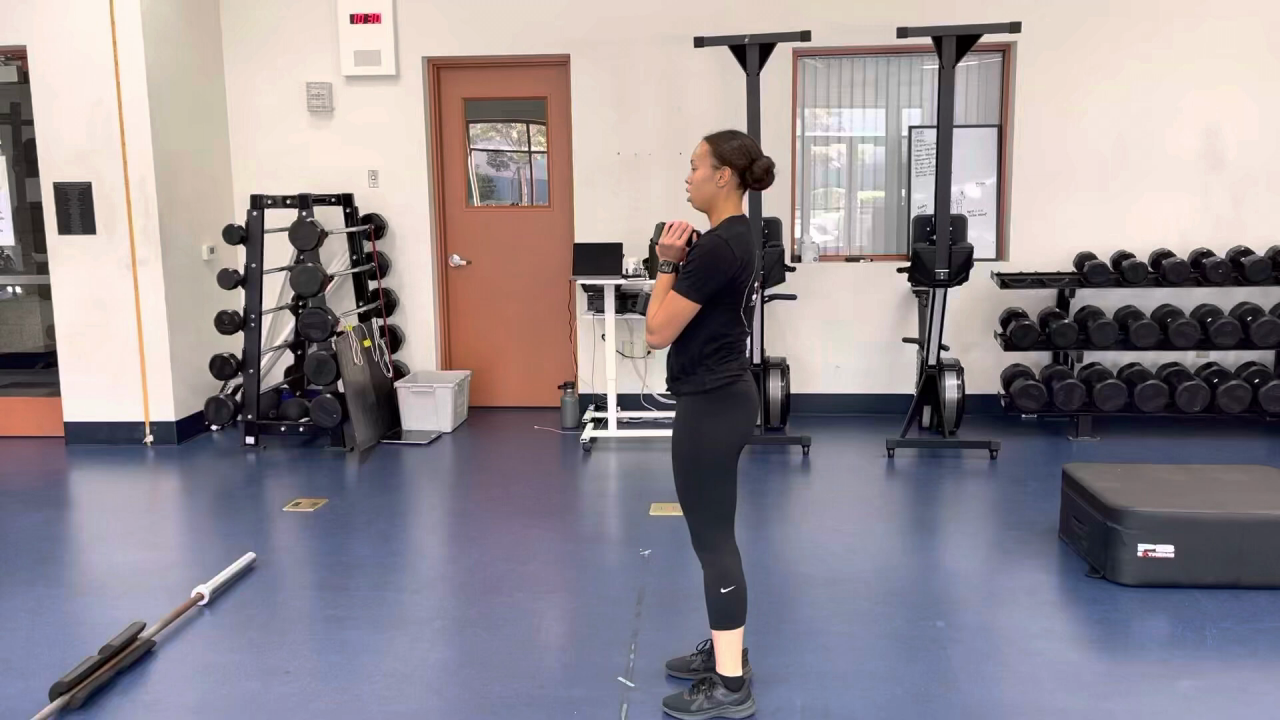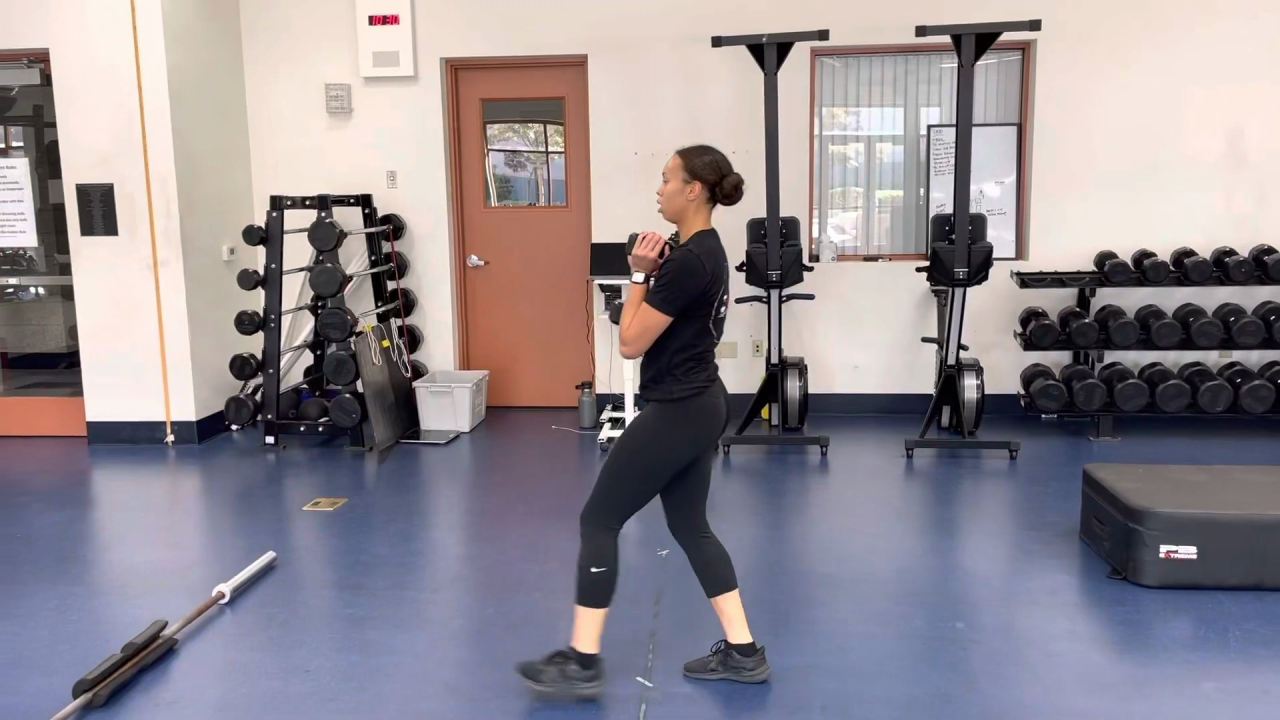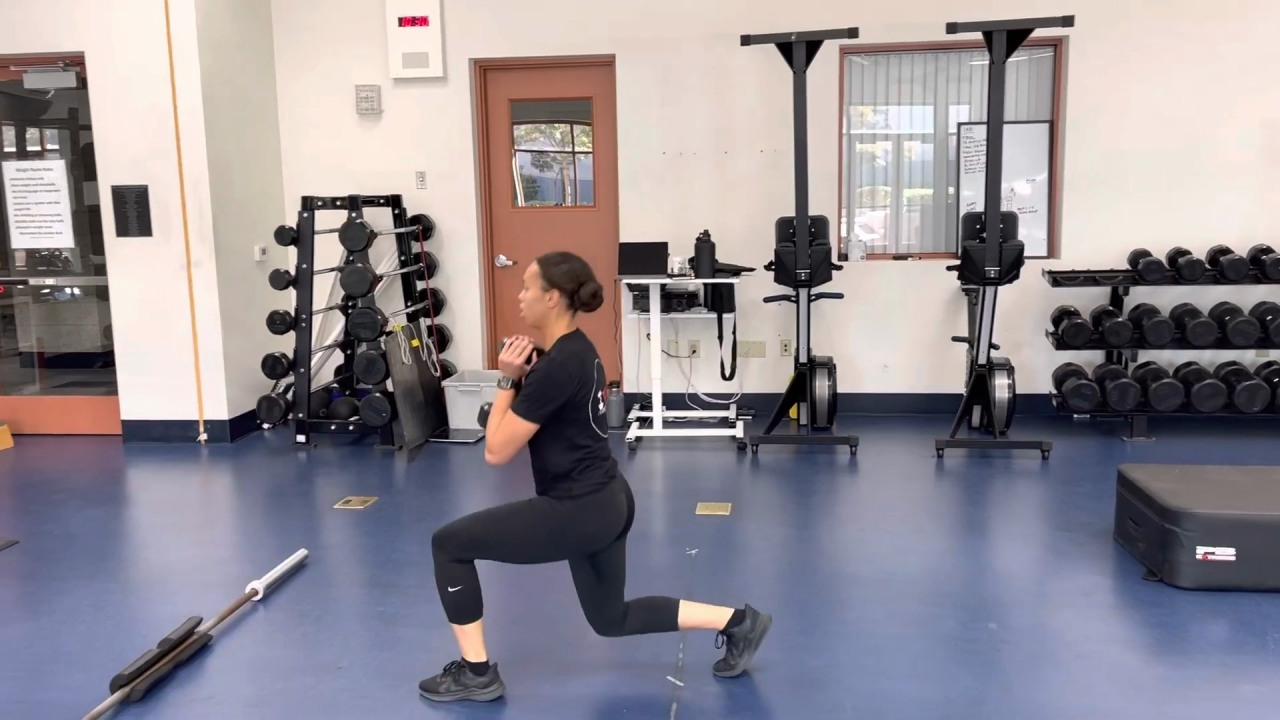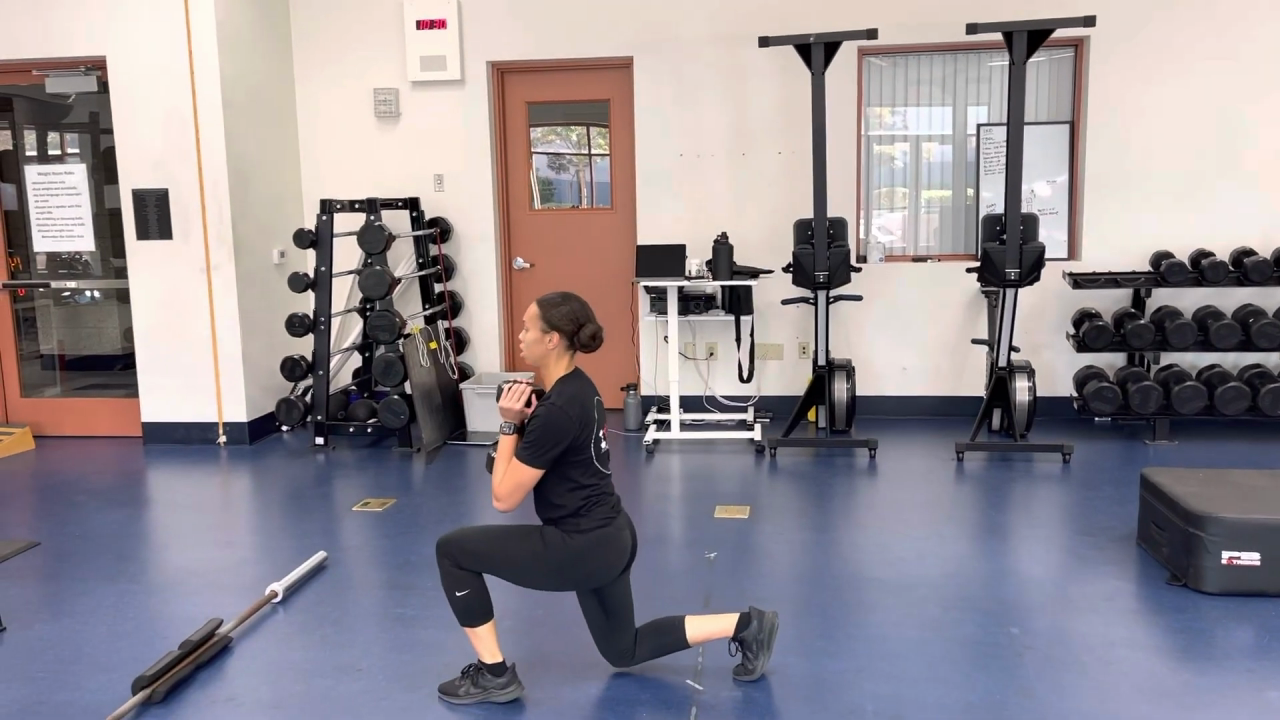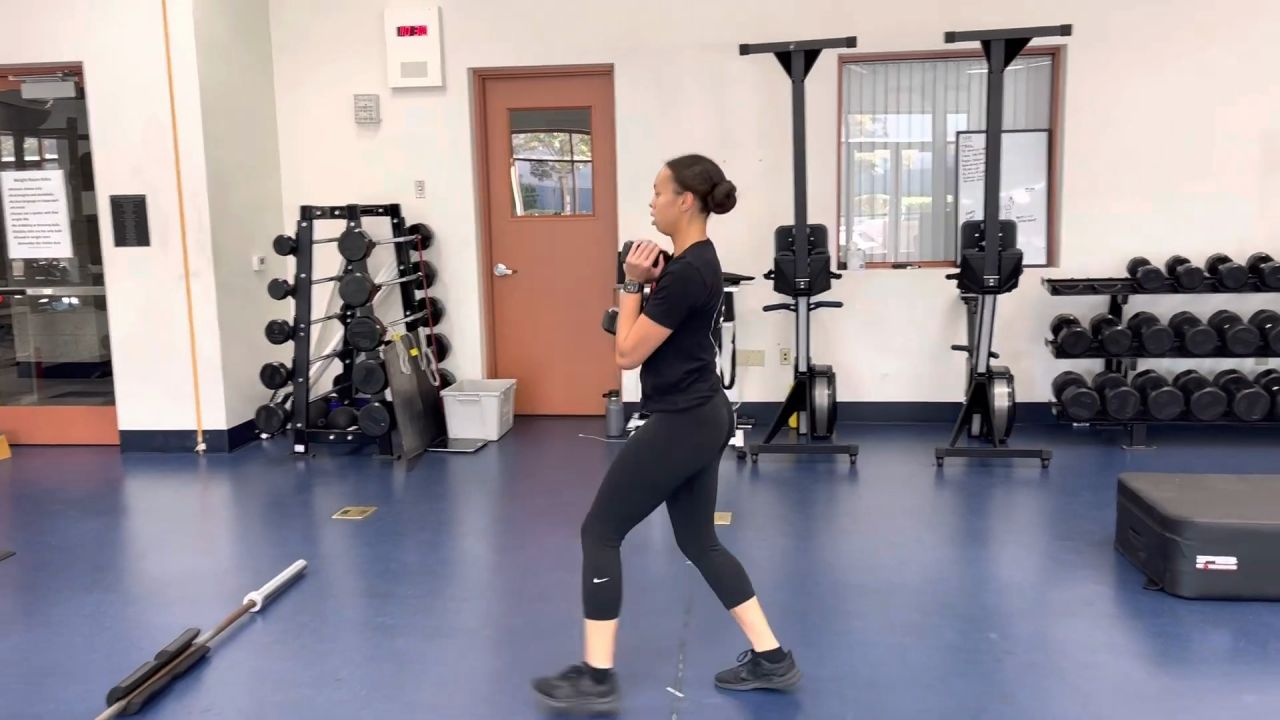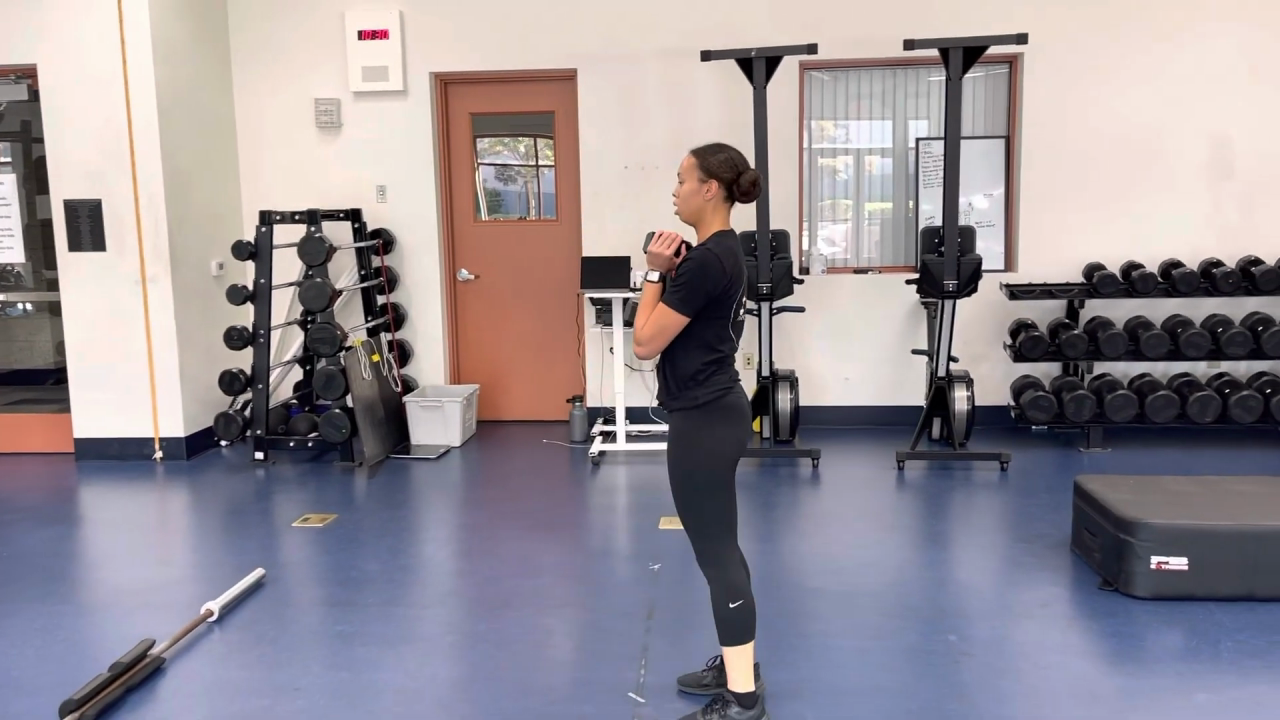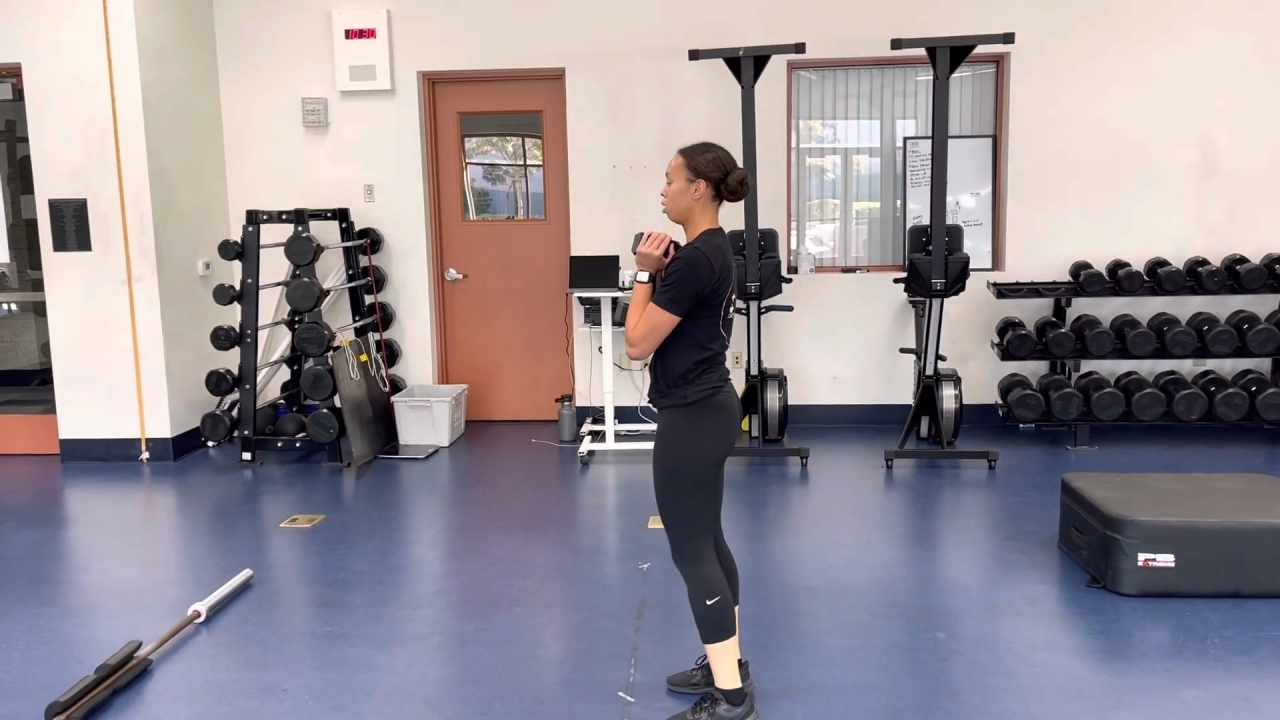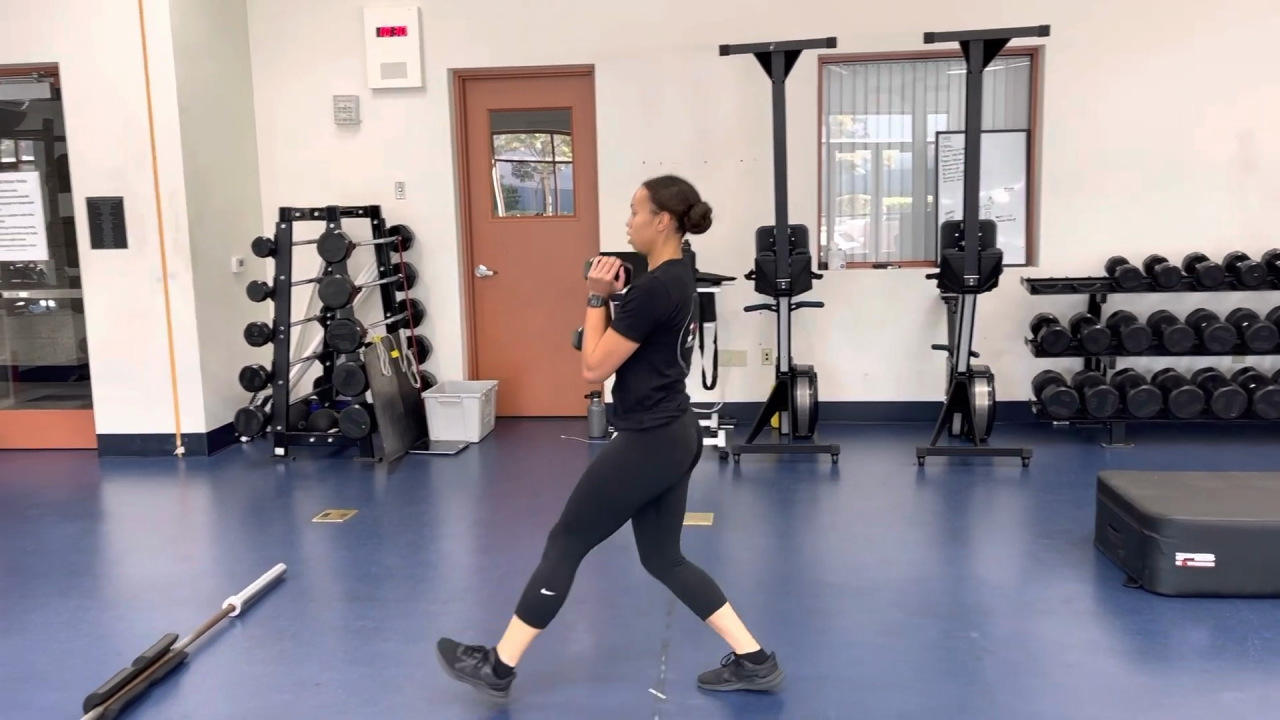
dt=0.7s
person 1, frame 1
left shoulder: (718, 246)
right shoulder: (735, 237)
left elbow: (658, 331)
left wrist: (667, 264)
right wrist: (681, 262)
left hip: (711, 405)
right hip: (726, 396)
left knee: (711, 538)
right knee: (713, 529)
right ankle: (724, 654)
person 1, frame 2
left shoulder: (688, 259)
right shoulder: (704, 250)
left elbow: (632, 342)
left wrist: (640, 275)
right wrist: (653, 273)
left hip: (675, 411)
right hip: (700, 404)
left knee: (598, 522)
right knee: (690, 527)
left ankle: (583, 661)
right ankle: (742, 651)
person 1, frame 3
left shoulder: (557, 367)
right shoulder: (575, 350)
left elbow: (498, 451)
left wrist: (508, 381)
right wrist: (524, 378)
left hip: (578, 511)
right hip: (606, 503)
left knee: (449, 543)
right knee: (610, 617)
left ankle: (475, 672)
right ankle: (738, 622)
person 1, frame 4
left shoulder: (558, 411)
right shoulder: (576, 388)
left elbow: (505, 497)
left wrist: (509, 426)
right wrist: (523, 423)
left hip: (583, 546)
right hip: (609, 539)
left knee: (453, 551)
right knee: (624, 650)
left ankle: (493, 673)
right ankle: (747, 626)
person 1, frame 5
left shoulder: (687, 273)
right shoulder: (699, 262)
left elbow: (628, 355)
right elbow: (652, 332)
left wrist: (633, 286)
right wrist: (650, 283)
left hip: (680, 425)
right hip: (705, 417)
left knee: (601, 532)
right knee: (699, 541)
left ankle: (597, 675)
right ankle: (772, 659)
person 1, frame 6
left shoulder: (706, 260)
right shoulder: (721, 251)
left elbow: (646, 342)
right elbow: (678, 325)
left wrist: (655, 273)
right wrist: (670, 272)
left hip: (703, 420)
right hip: (718, 410)
left knee: (715, 553)
right knee: (718, 544)
right ankle: (738, 668)
person 1, frame 7
left shoulder: (695, 259)
right shoulder: (712, 250)
left elbow: (638, 343)
left wrist: (645, 273)
right wrist: (662, 274)
left hip: (691, 418)
right hip: (710, 408)
left knee: (692, 554)
right knee: (706, 541)
right ankle: (728, 665)
person 1, frame 8
left shoulder: (654, 287)
right shoulder: (678, 278)
left elbow: (596, 367)
left wrist: (595, 299)
right wrist: (613, 296)
left hip: (648, 442)
right hip: (675, 435)
left knee: (565, 544)
right knee: (663, 557)
left ankle: (500, 666)
right ankle: (752, 660)
